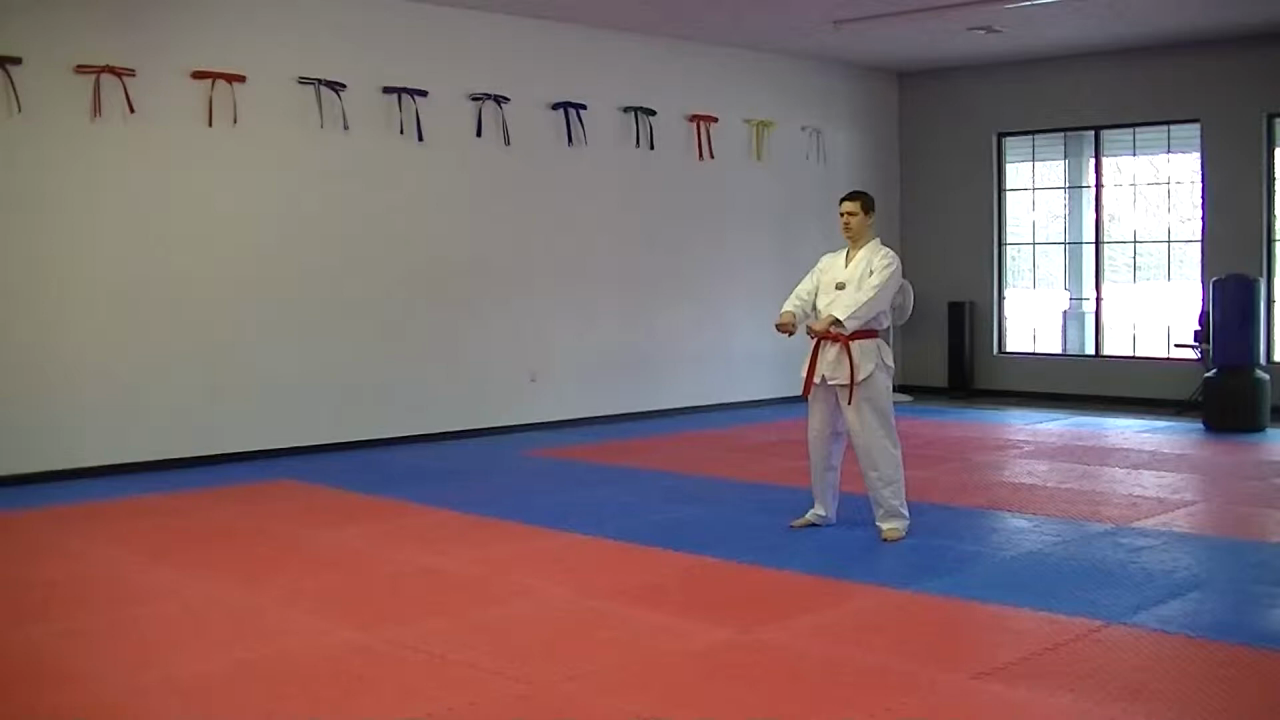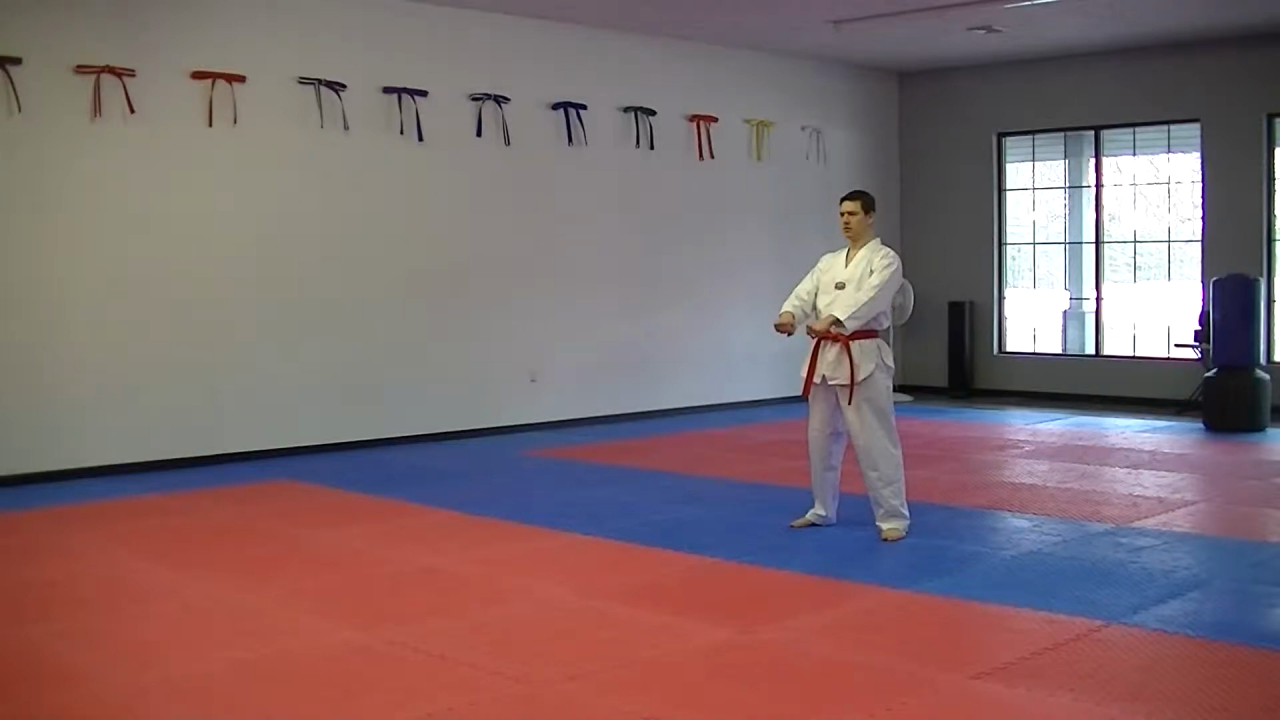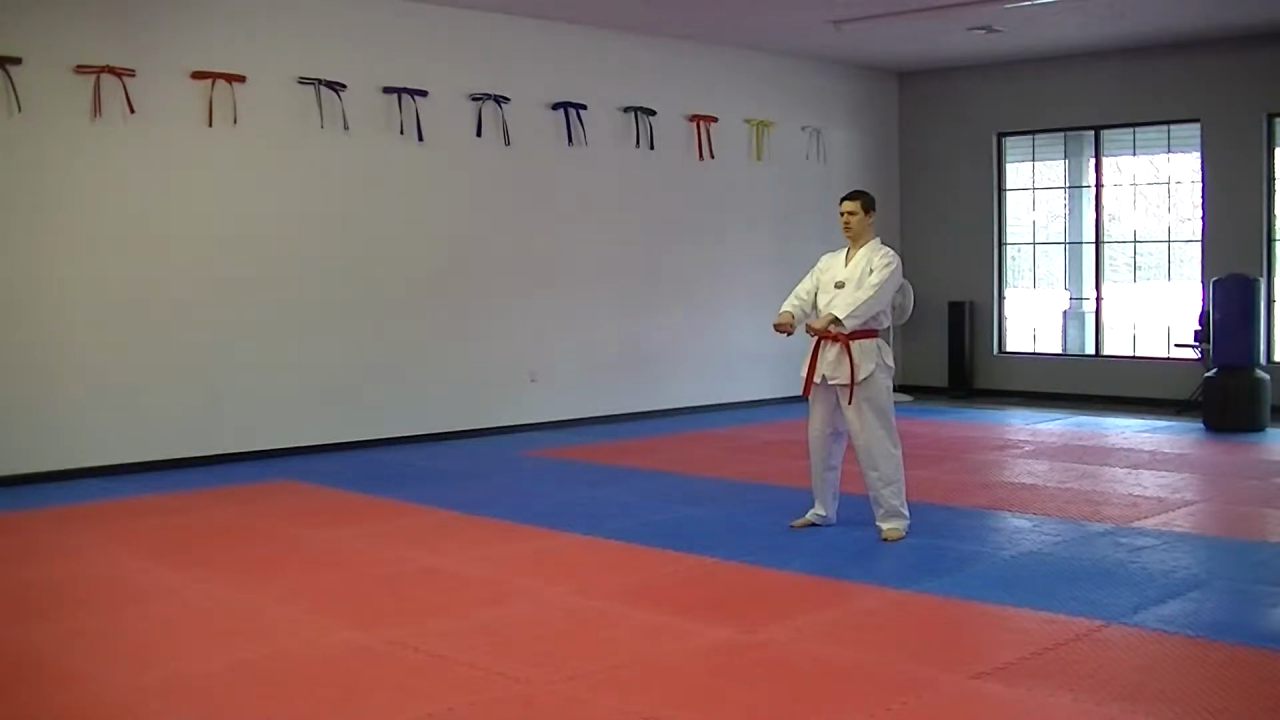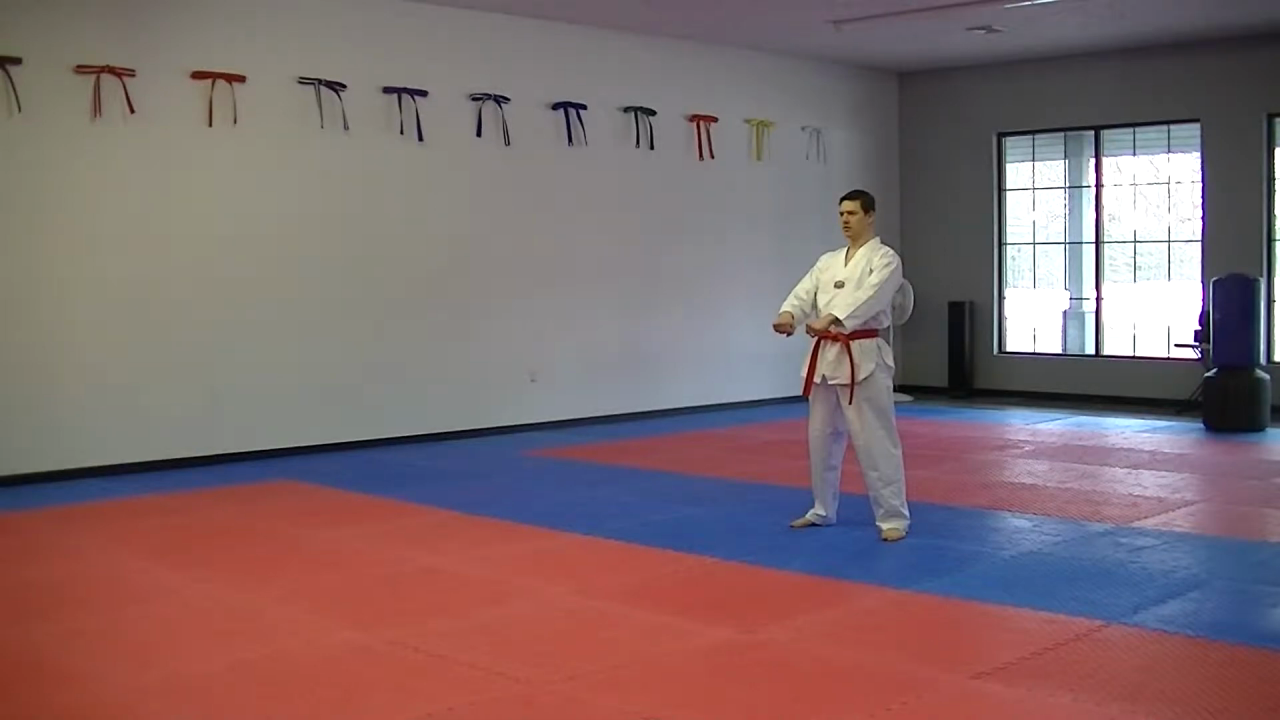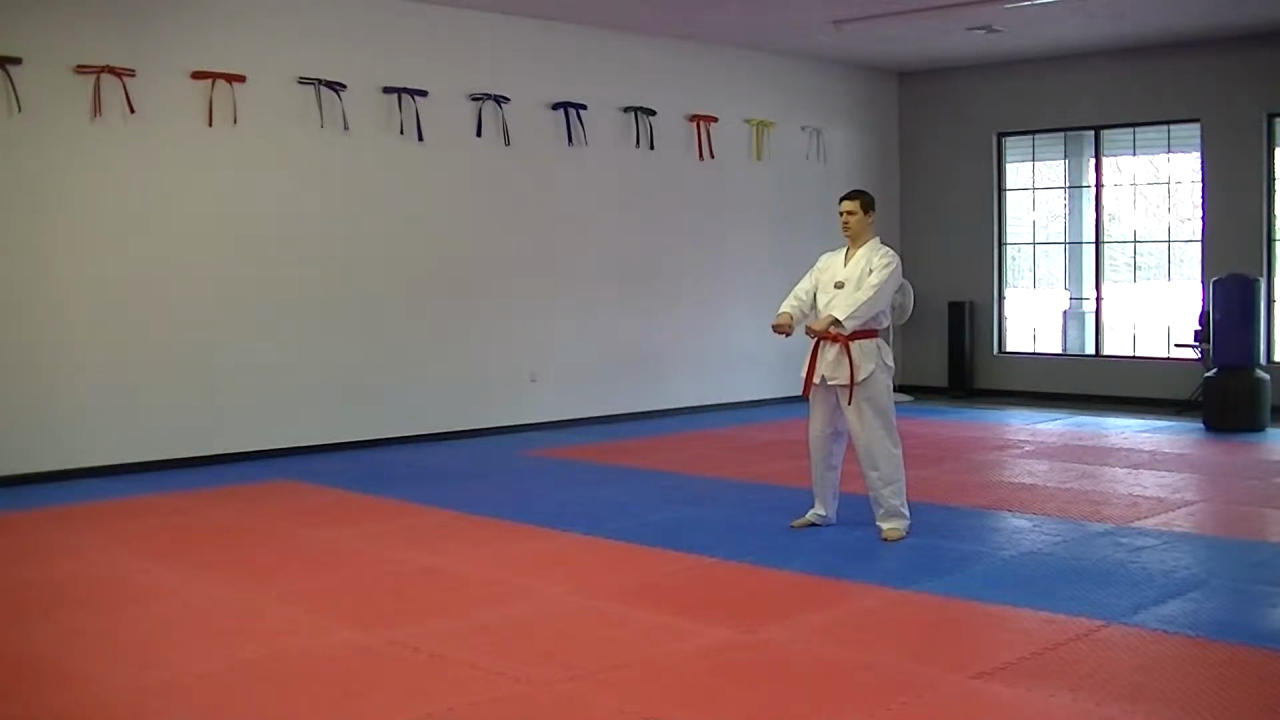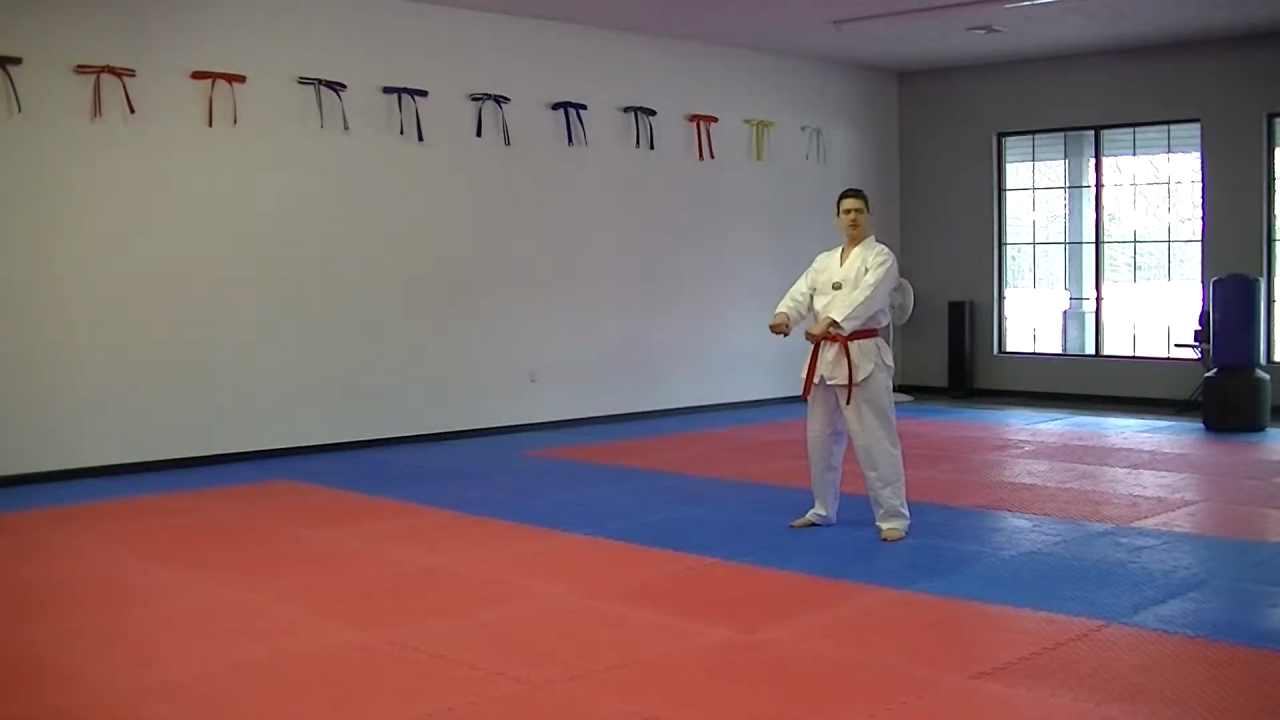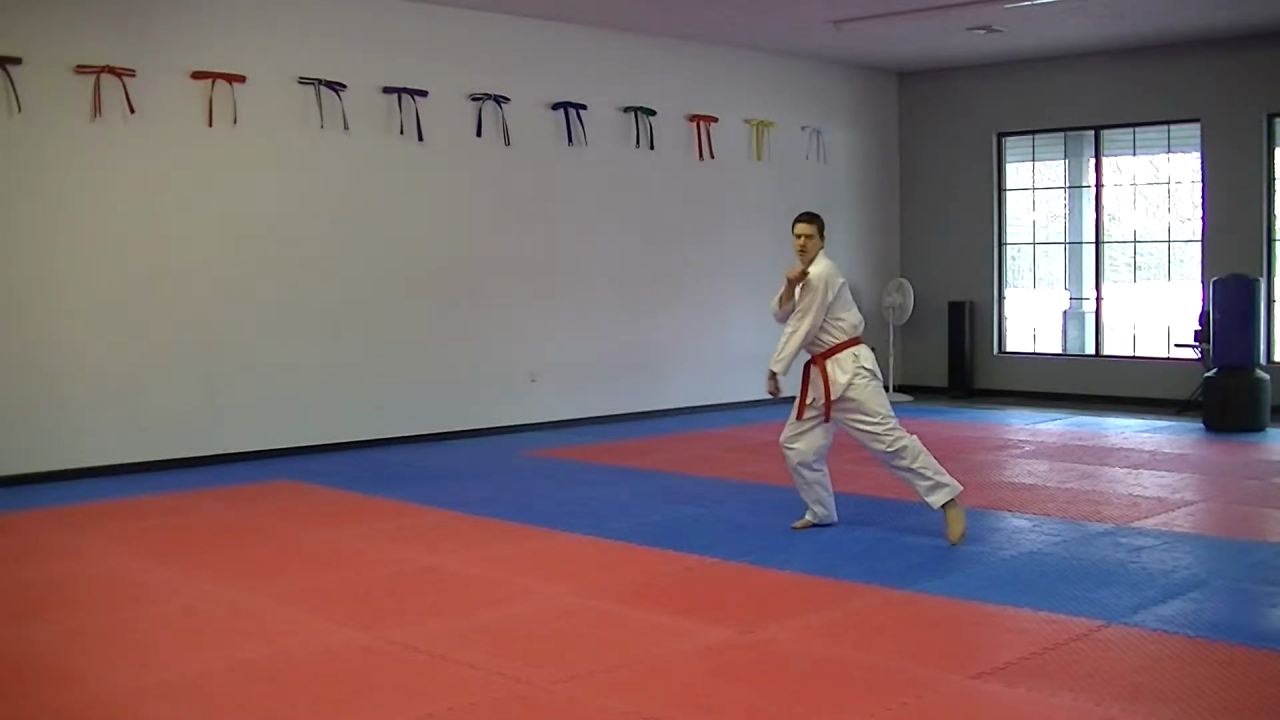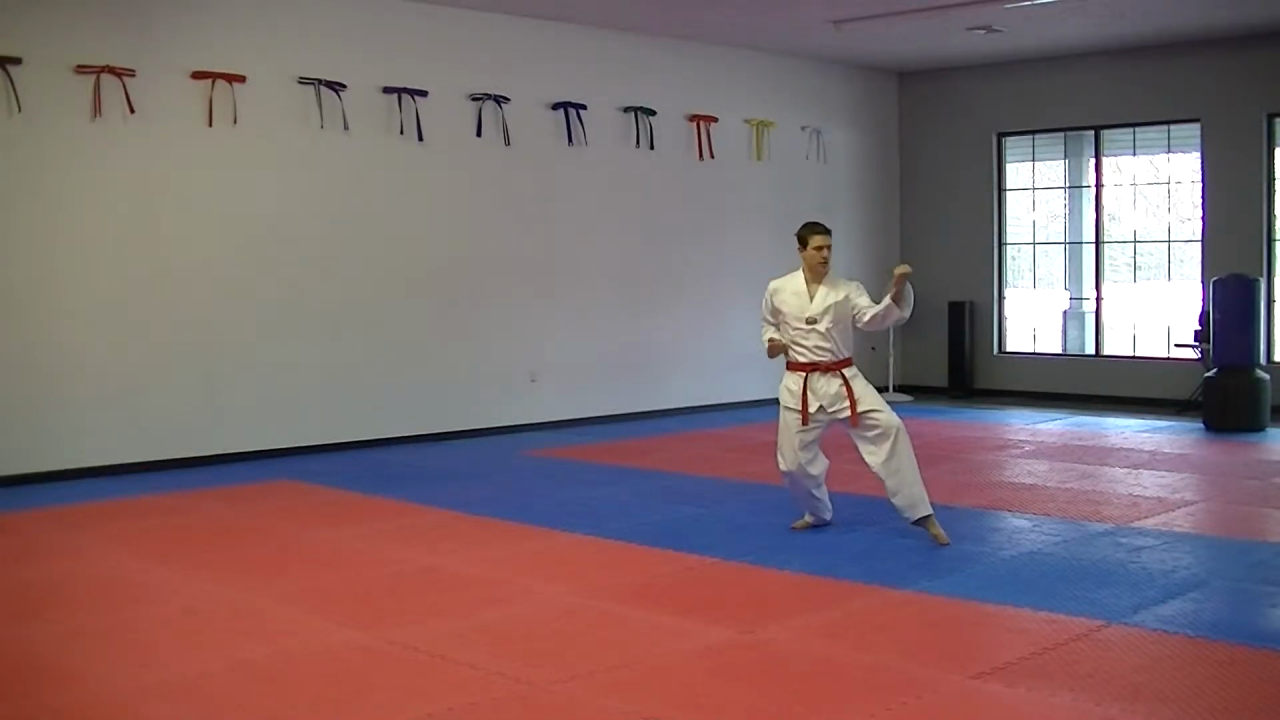
dt=0.4s
person 1, frame 1
left shoulder: (885, 260)
right shoulder: (828, 262)
left elbow: (868, 298)
right elbow: (805, 292)
left wrist: (830, 320)
right wrist: (789, 313)
left hip: (863, 357)
right hip: (825, 357)
left knee: (874, 439)
right knee: (821, 437)
left ankle: (893, 517)
right ankle: (823, 510)
person 1, frame 2
left shoulder: (885, 260)
right shoulder: (828, 262)
left elbow: (868, 298)
right elbow: (805, 292)
left wrist: (830, 320)
right wrist: (789, 313)
left hip: (863, 358)
right hip: (826, 358)
left knee: (875, 440)
right knee: (821, 437)
left ankle: (893, 516)
right ankle: (823, 510)
person 1, frame 3
left shoulder: (885, 259)
right shoulder: (828, 261)
left elbow: (867, 297)
right elbow: (805, 292)
left wrist: (829, 319)
right wrist: (788, 313)
left hip: (863, 357)
right hip: (826, 357)
left knee: (875, 439)
right knee: (822, 436)
left ankle: (893, 517)
right ankle: (823, 509)
person 1, frame 4
left shoulder: (885, 259)
right shoulder: (828, 261)
left elbow: (867, 297)
right elbow: (805, 291)
left wrist: (829, 318)
right wrist: (788, 313)
left hip: (864, 357)
right hip: (826, 357)
left knee: (875, 439)
right knee: (822, 436)
left ankle: (893, 516)
right ankle: (823, 510)
person 1, frame 5
left shoulder: (885, 259)
right shoulder: (828, 261)
left elbow: (868, 298)
right elbow: (804, 292)
left wrist: (829, 320)
right wrist: (787, 314)
left hip: (863, 357)
right hip: (826, 357)
left knee: (875, 439)
right knee: (822, 437)
left ankle: (893, 517)
right ankle: (823, 510)
person 1, frame 6
left shoulder: (881, 257)
right shoulder: (824, 260)
left elbow: (865, 297)
right elbow: (801, 293)
left wrist: (827, 322)
right wrist: (783, 315)
left hip: (862, 357)
right hip: (826, 357)
left knee: (875, 440)
right knee: (821, 437)
left ankle: (893, 517)
right ankle: (823, 510)
person 1, frame 7
left shoulder: (824, 274)
right shoulder: (802, 276)
left elbow: (801, 327)
right elbow: (782, 316)
left wrist: (775, 371)
right wrist: (789, 287)
left hip: (849, 368)
right hip: (822, 372)
left knee: (886, 435)
right knee: (795, 443)
left ankle: (947, 498)
right ankle: (821, 512)
person 1, frame 8
left shoulder: (847, 288)
right shoulder: (777, 289)
left elbow: (877, 318)
right elbow: (769, 324)
left wrist: (897, 291)
right wrist: (772, 342)
left hip: (843, 380)
right hip: (799, 386)
left knee: (889, 428)
right knee: (794, 462)
left ankle: (920, 512)
right ankle: (817, 512)
